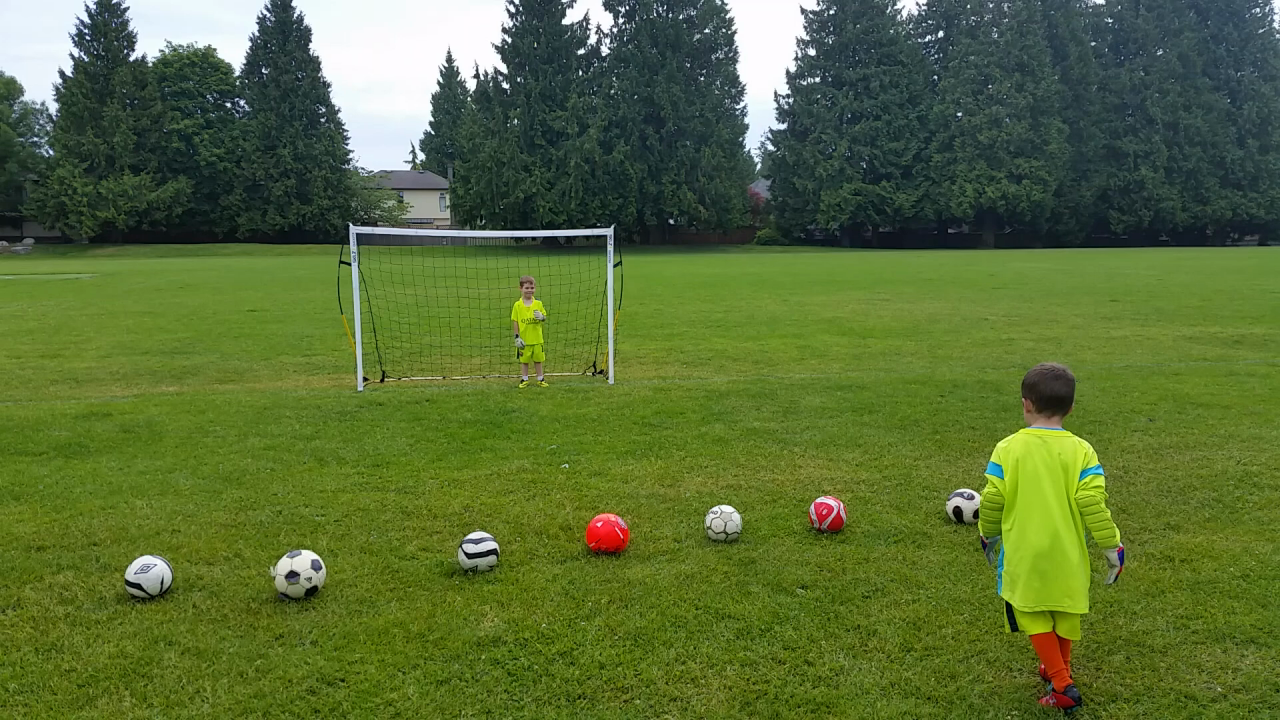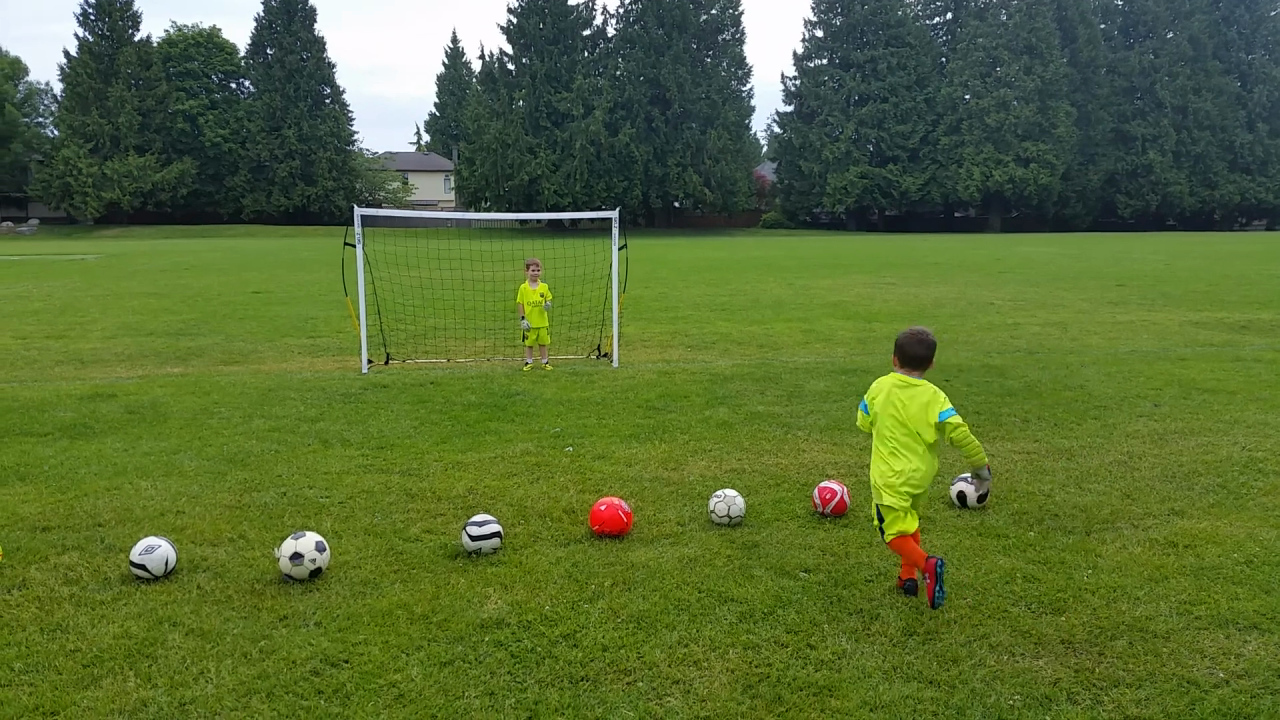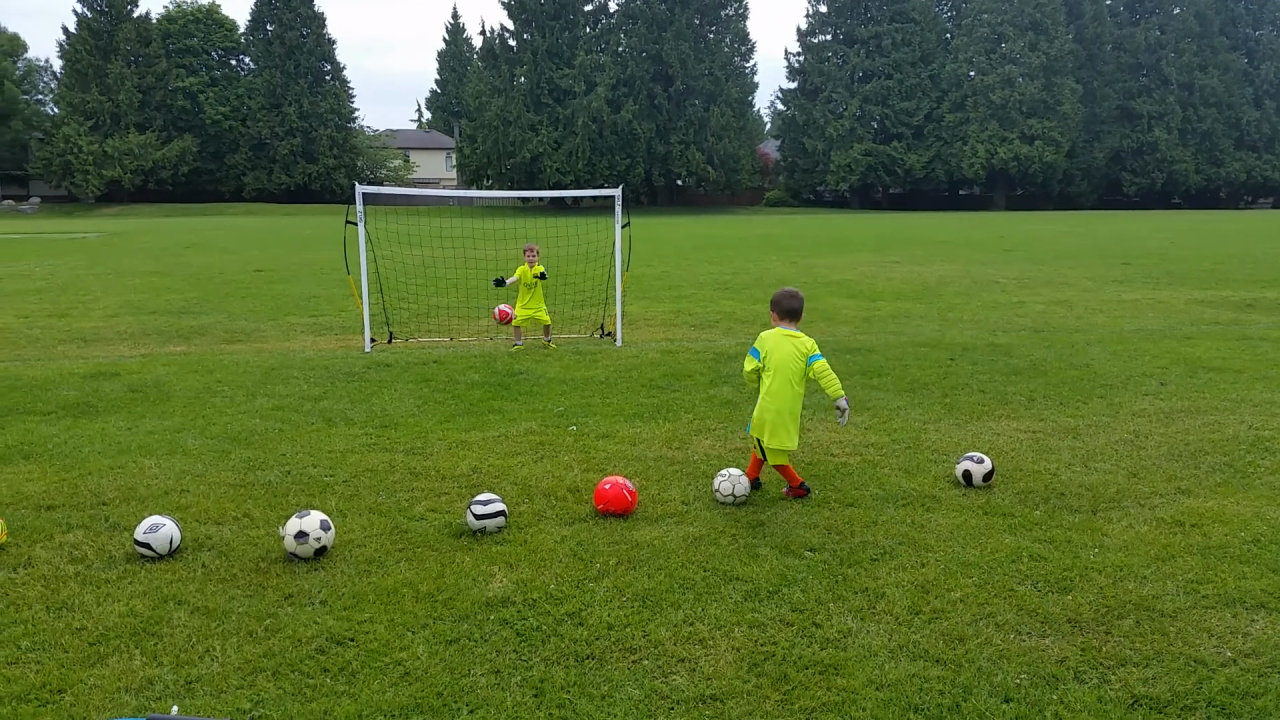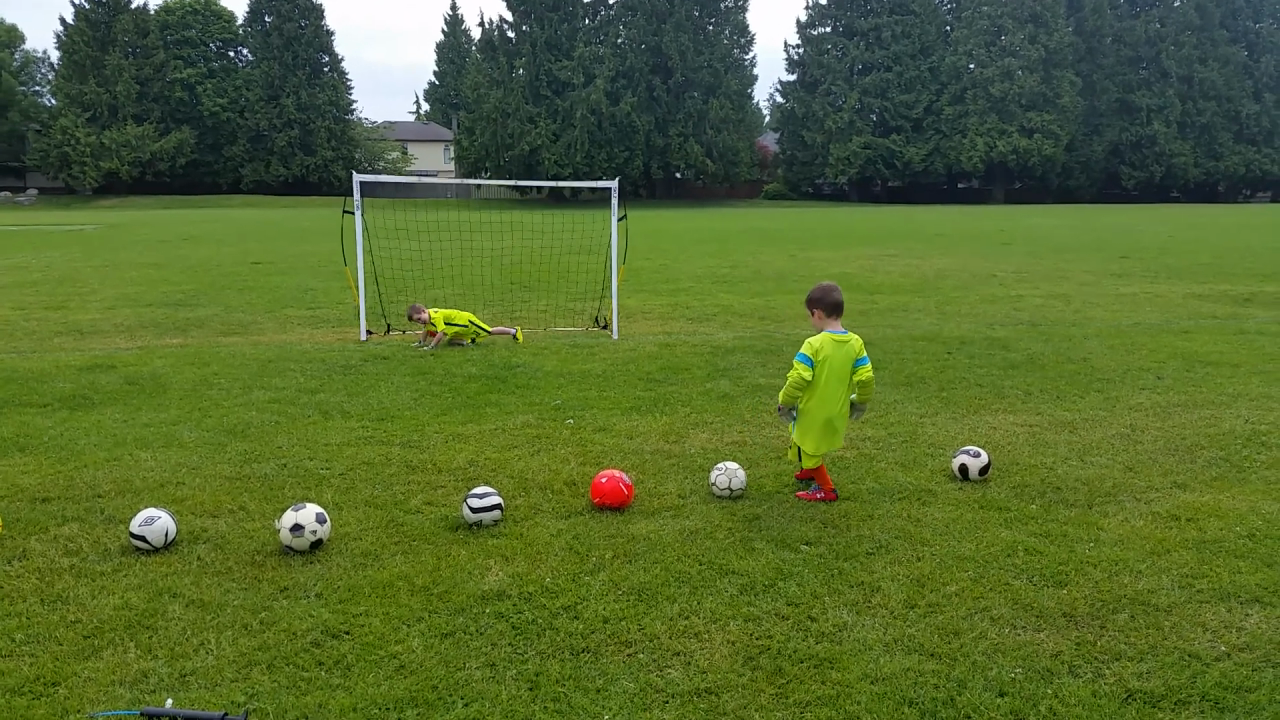
dt=0.7s
person 1, frame 1
left shoulder: (1008, 448)
right shoulder: (1082, 451)
left elbow: (992, 500)
right elbow: (1094, 505)
left wrist: (988, 537)
right wrist: (1113, 547)
left hip: (1024, 552)
right hip: (1068, 553)
left knee: (1035, 619)
right knee: (1064, 615)
left ankle: (1063, 687)
right ankle: (1058, 670)
person 1, frame 2
left shoulder: (879, 387)
right shoulder: (934, 397)
left elbow: (864, 422)
right elbow: (960, 434)
right wrist: (981, 466)
left hip: (889, 475)
right hip: (922, 475)
left knee: (896, 532)
right knee: (908, 515)
left ankle: (927, 564)
right ankle: (911, 576)
person 1, frame 3
left shoulder: (765, 338)
right shoulder: (808, 343)
left elbow: (750, 372)
right elbow: (823, 372)
right wrist: (840, 399)
left hip: (769, 406)
right hip: (791, 408)
left knee: (773, 451)
right knee: (761, 441)
left ankle: (797, 486)
right ankle: (751, 478)
person 1, frame 4
left shoulder: (814, 344)
right shoulder: (855, 342)
left elbow: (798, 379)
right elbow: (866, 378)
left wrist: (784, 402)
right wrist: (861, 401)
left hip: (813, 412)
right hip: (838, 411)
left knee: (808, 450)
right knee: (810, 445)
left ankle: (826, 489)
right ankle: (811, 472)
